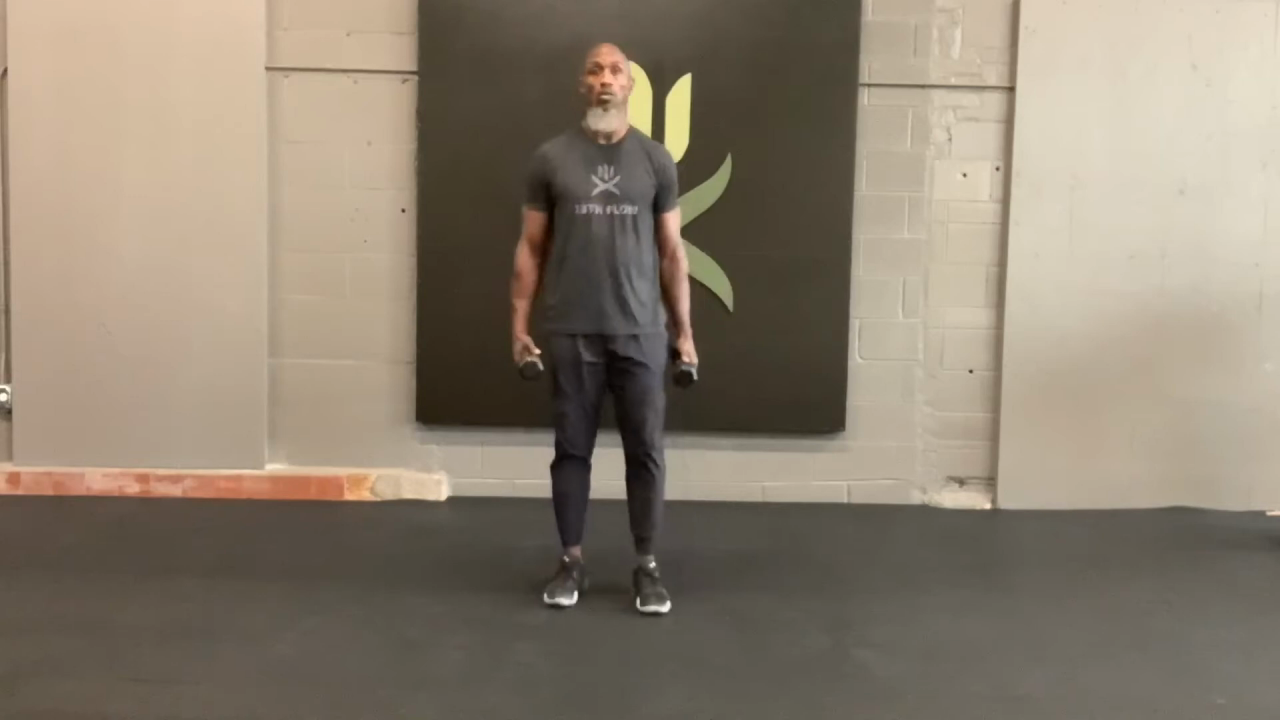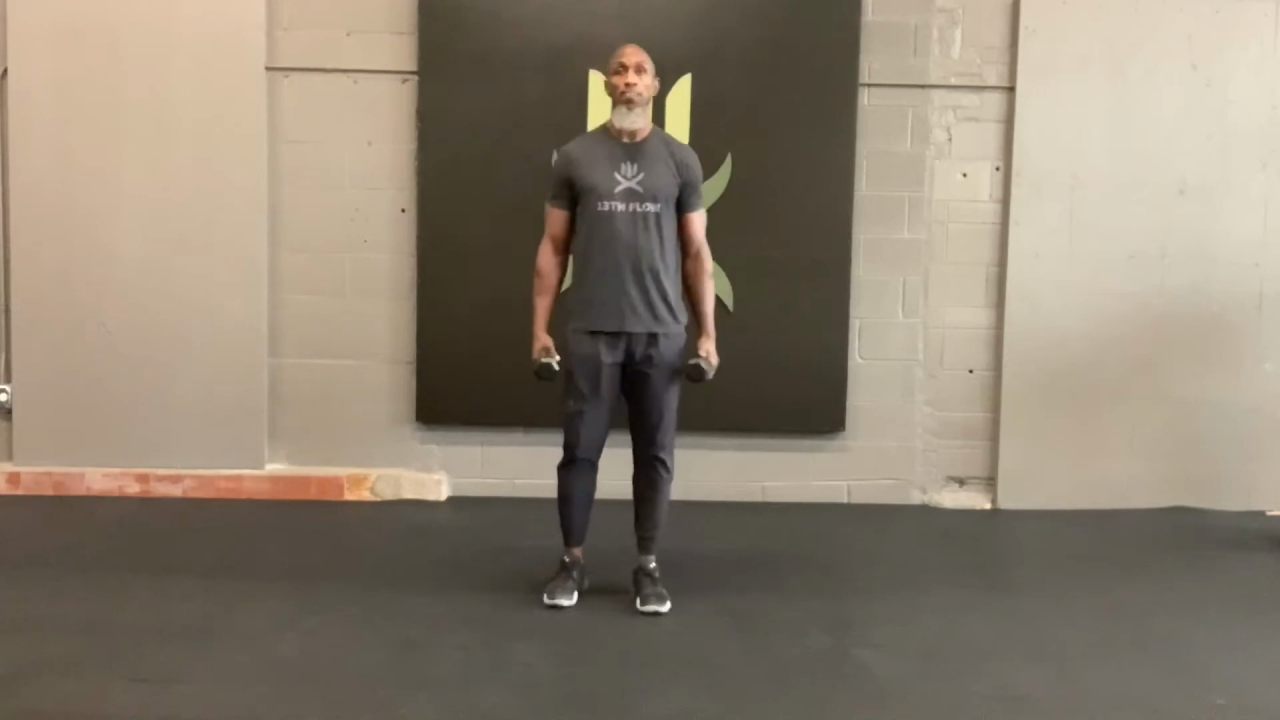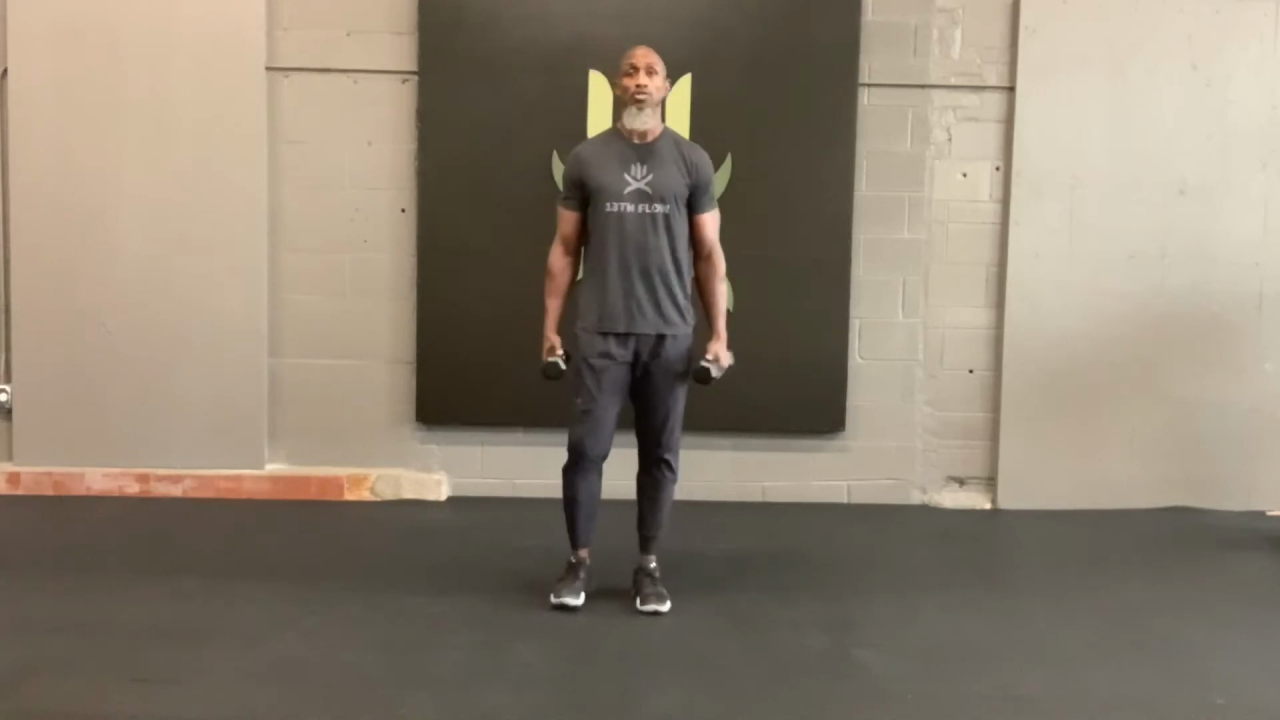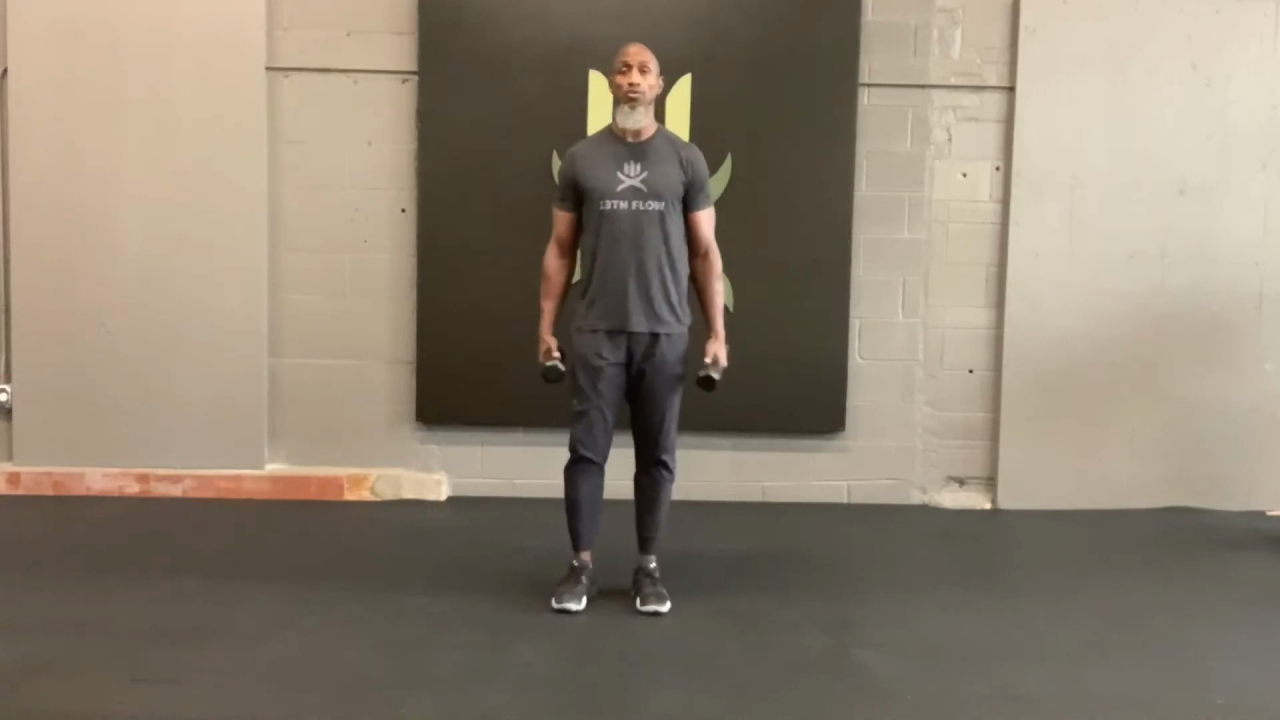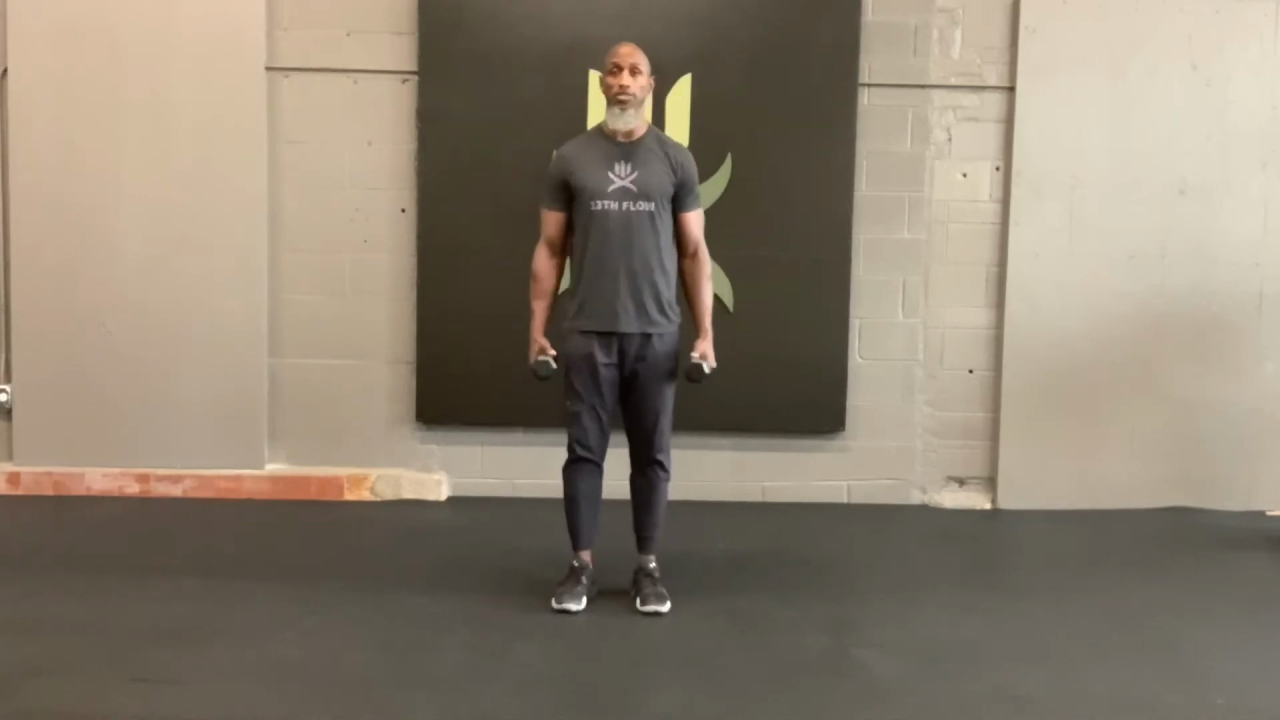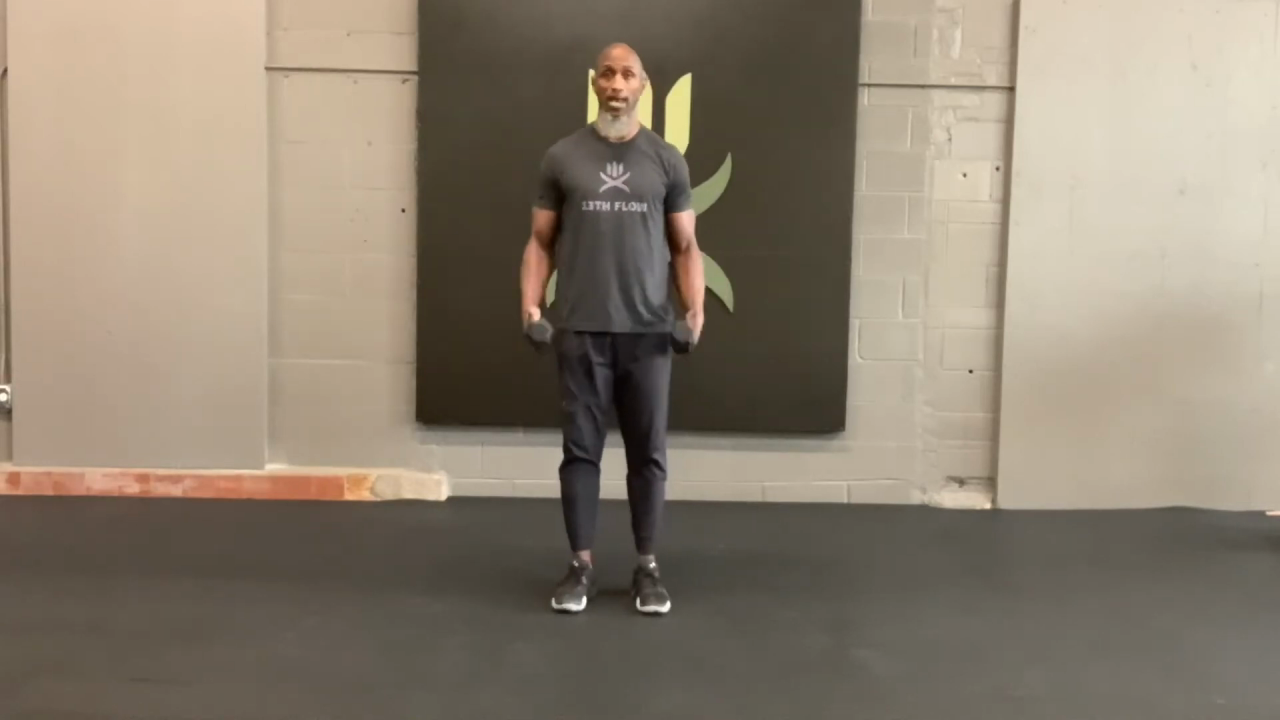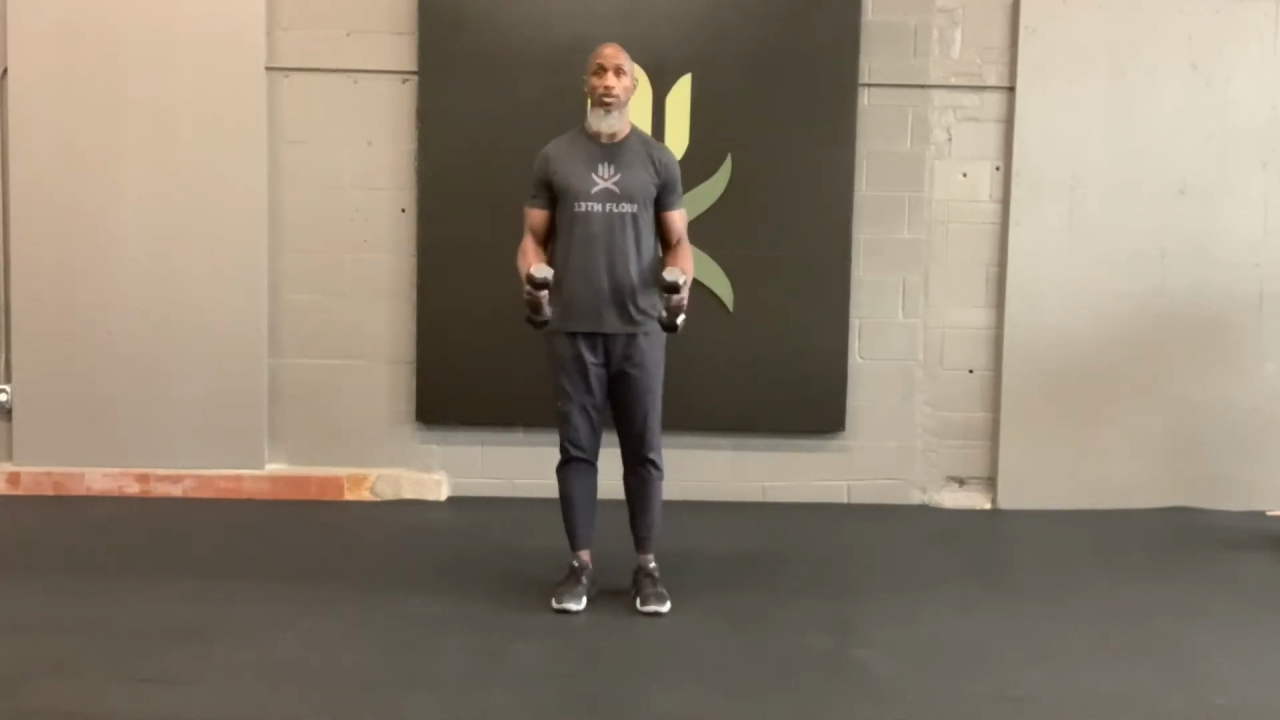
dt=0.3s
person 1, frame 1
left shoulder: (656, 160)
right shoulder: (551, 158)
left elbow: (671, 252)
right elbow: (532, 248)
left wrist: (684, 332)
right wrist: (520, 326)
left hip: (641, 332)
right hip: (572, 333)
left knee: (645, 450)
right knee: (571, 450)
left ankle: (646, 565)
right ankle: (572, 561)
person 1, frame 2
left shoulder: (680, 160)
right shoulder: (575, 156)
left elbow: (696, 252)
right elbow: (553, 247)
left wrist: (707, 333)
right wrist: (540, 326)
left hip: (661, 333)
right hip: (592, 331)
left knee: (655, 453)
right knee: (580, 449)
left ankle: (646, 565)
right ankle: (573, 560)
person 1, frame 3
left shoulder: (692, 160)
right shoulder: (587, 158)
left elbow: (709, 252)
right elbow: (565, 248)
left wrist: (719, 334)
right wrist: (550, 326)
left hip: (669, 333)
right hip: (601, 331)
left knee: (659, 454)
right knee: (585, 449)
left ankle: (648, 565)
right ankle: (579, 562)
person 1, frame 4
left shoulder: (685, 159)
right shoulder: (581, 158)
left elbow: (705, 251)
right elbow: (560, 250)
left wrist: (717, 333)
right wrist: (546, 327)
left hip: (664, 332)
right hip: (596, 331)
left knee: (657, 454)
right knee: (587, 450)
left ankle: (647, 566)
right ankle: (581, 565)
person 1, frame 5
left shoulder: (675, 159)
right shoulder: (571, 158)
left elbow: (694, 251)
right elbow: (550, 249)
left wrist: (704, 333)
right wrist: (537, 327)
left hip: (656, 333)
right hip: (587, 332)
left knee: (652, 454)
right knee: (584, 451)
left ankle: (647, 566)
right ankle: (581, 564)
person 1, frame 6
left shoulder: (667, 160)
right shoulder: (563, 157)
left elbow: (686, 245)
right elbow: (540, 241)
left wrist: (694, 307)
right wrist: (530, 302)
left hip: (646, 332)
right hip: (580, 331)
left knee: (647, 452)
right knee: (580, 449)
left ankle: (646, 566)
right ankle: (581, 564)
person 1, frame 7
left shoulder: (658, 159)
right shoulder: (555, 157)
left elbow: (677, 240)
right elbow: (535, 236)
left wrist: (681, 280)
right wrist: (532, 278)
left hip: (639, 328)
right hip: (574, 329)
left knee: (643, 450)
right knee: (577, 448)
left ankle: (646, 565)
right ankle: (581, 564)
